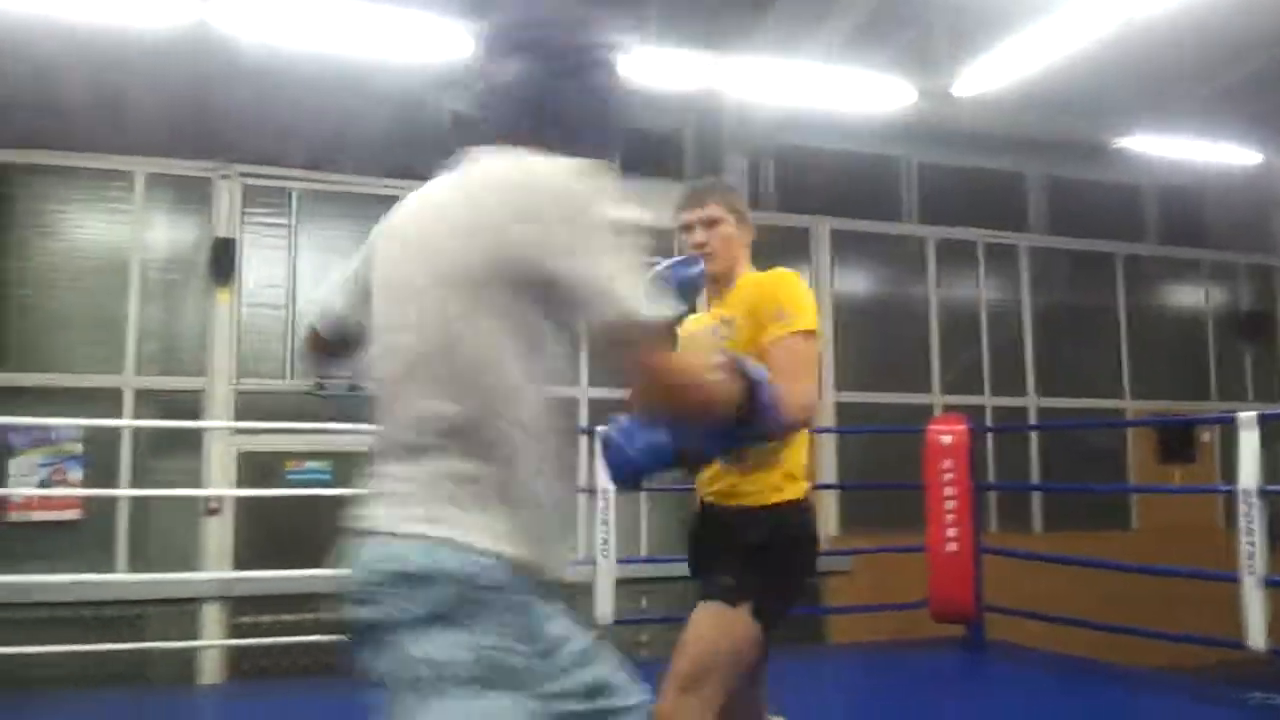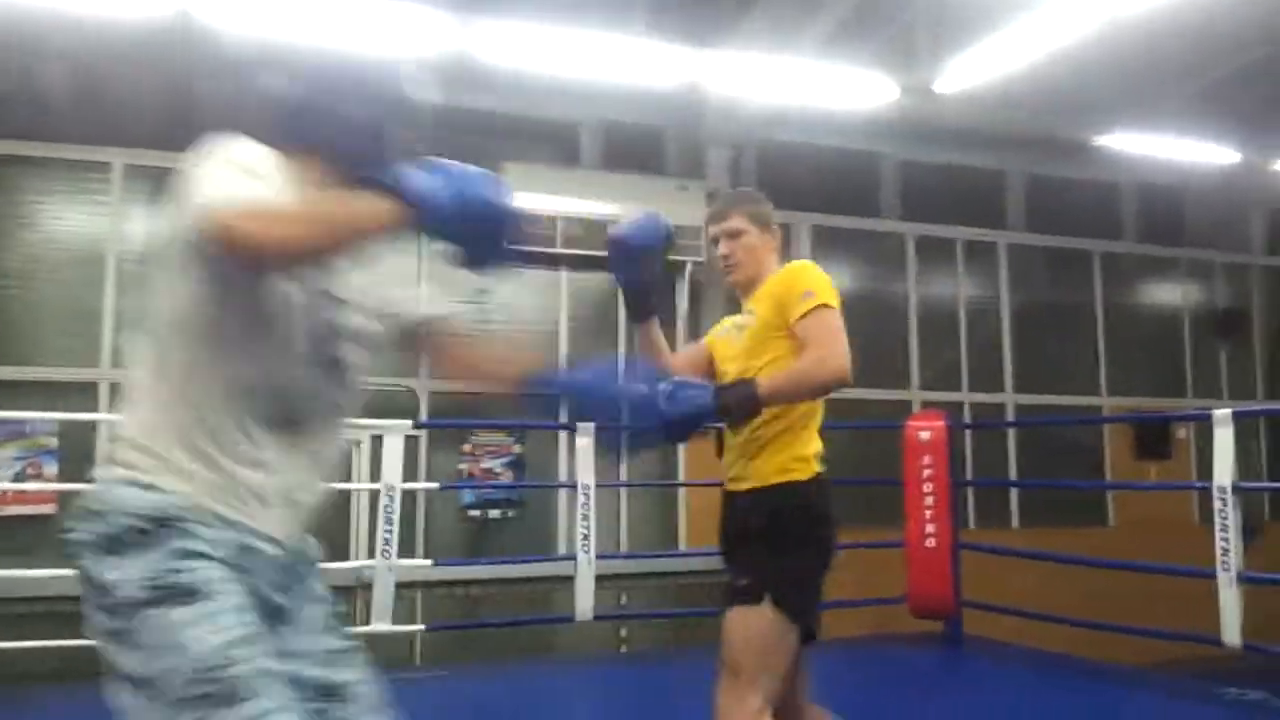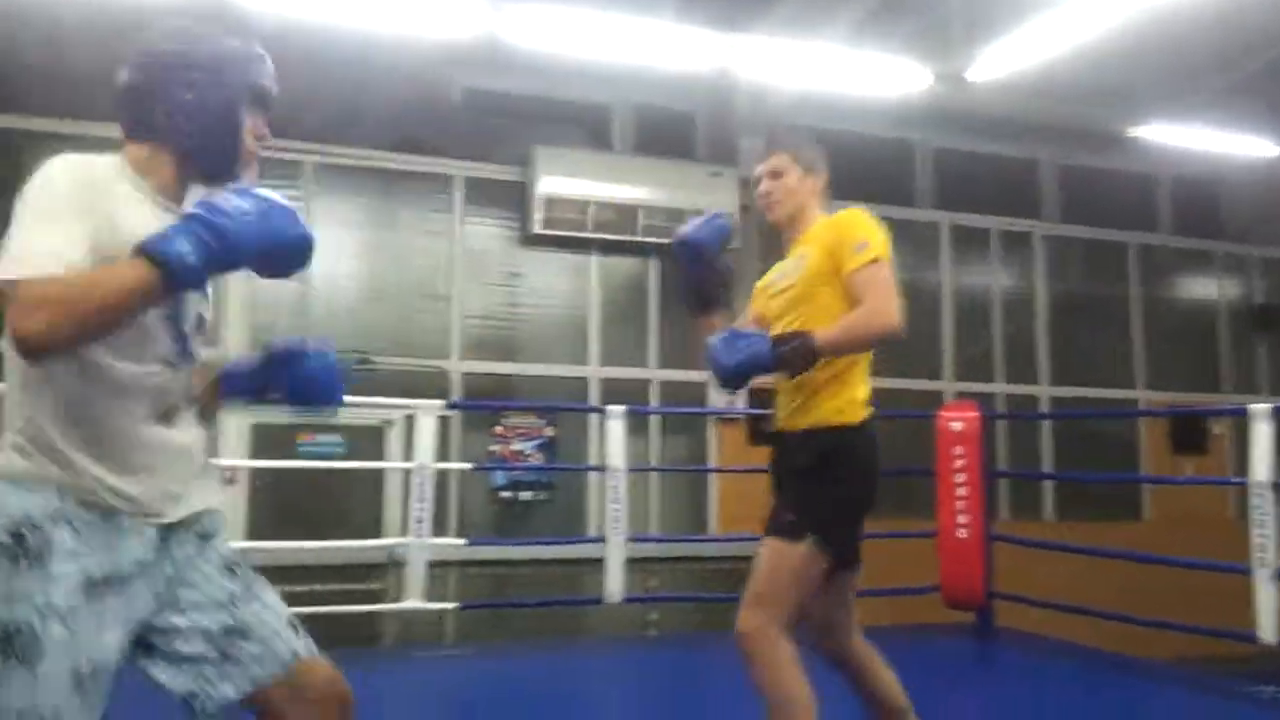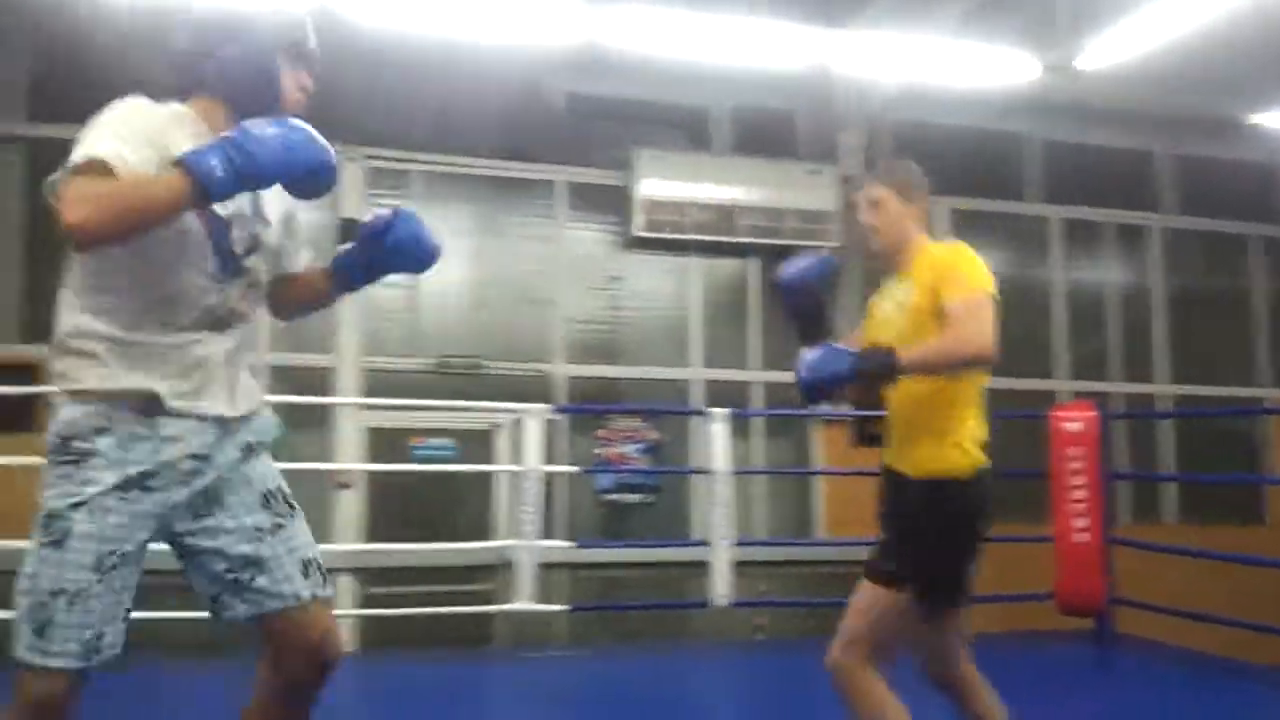
dt=0.2s
person 1, frame 1
right shoulder: (555, 188)
left elbow: (326, 339)
right elbow: (677, 382)
right wrist: (746, 394)
left hip: (485, 574)
right hip: (445, 583)
person 1, frame 2
left shoulder: (375, 262)
right shoulder: (240, 168)
left elbow: (465, 355)
right elbow: (259, 236)
right wrist: (418, 200)
left hip: (271, 542)
right hip: (162, 520)
person 1, frame 3
left shoulder: (191, 215)
right shoulder: (76, 185)
left wrist: (245, 380)
right wrist: (185, 248)
left hip: (176, 523)
right hip: (60, 526)
person 1, frame 4
left shoulder: (261, 172)
right shoulder: (141, 122)
left elbow: (292, 294)
right elbow: (80, 214)
left wrist: (363, 262)
right wrist: (220, 164)
left hip: (229, 431)
right hip: (117, 424)
left knee: (309, 643)
person 2, frame 1
left shoulder: (777, 290)
right shoulder: (694, 325)
left elbow: (797, 406)
left wrist: (696, 438)
left hip: (768, 521)
right hip: (720, 518)
person 2, frame 2
left shoulder: (799, 280)
right shoulder: (727, 331)
left elbow: (833, 365)
right elbow: (660, 380)
left wrist: (736, 396)
right wrist: (640, 301)
left hip: (787, 504)
right hip: (748, 507)
person 2, frame 3
left shoulder: (849, 228)
right shoulder: (774, 278)
left elbow: (887, 318)
right elbow: (734, 361)
left wrist: (798, 348)
right wrist: (704, 295)
left hip: (833, 447)
right hip: (802, 449)
left knee: (759, 623)
right knee: (835, 632)
person 2, frame 4
left shoulder: (953, 262)
right shoulder: (887, 297)
left elbow: (979, 343)
right elbow: (849, 385)
left wrist: (881, 363)
right wrist: (814, 328)
left hip: (943, 489)
right hip: (917, 486)
left knee: (850, 660)
right knee: (944, 658)
